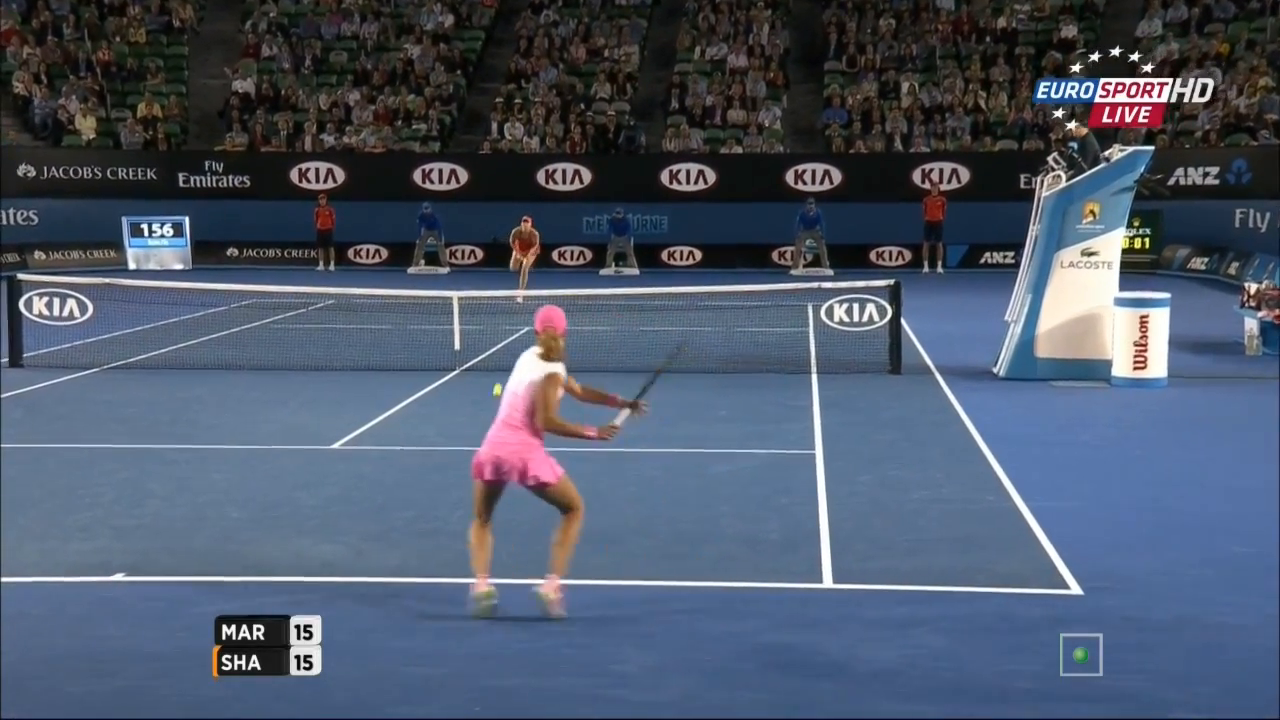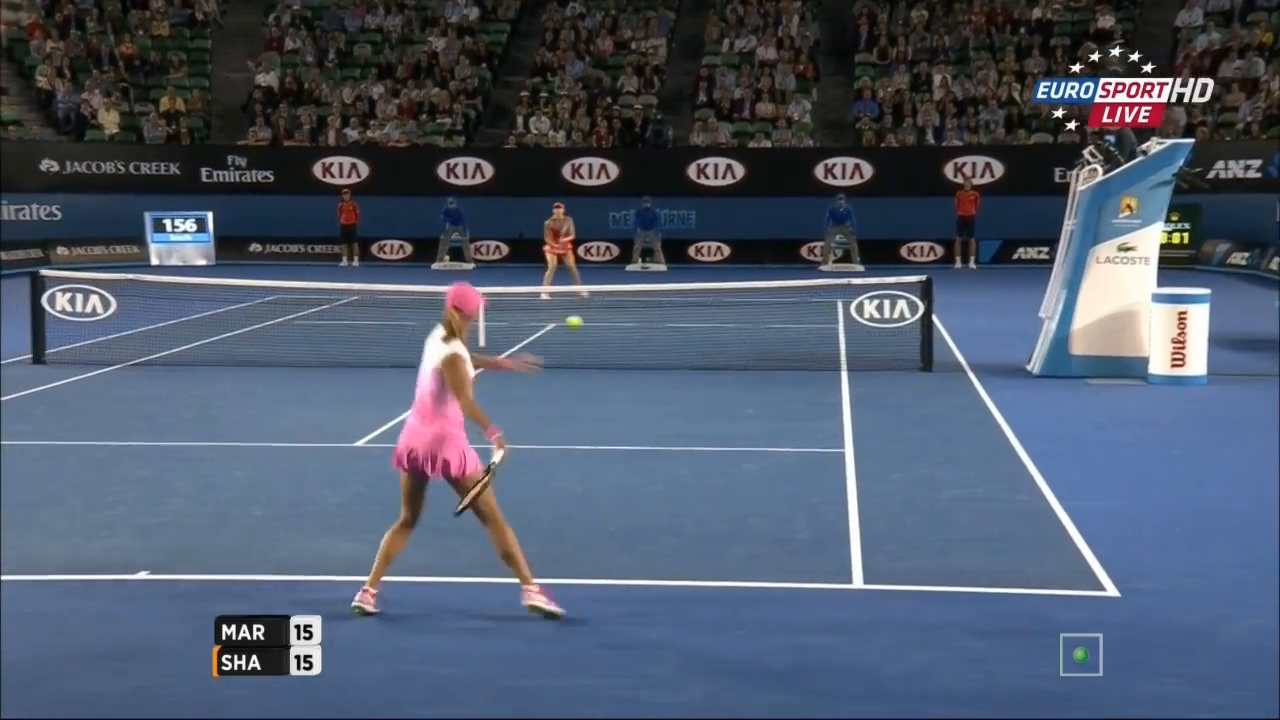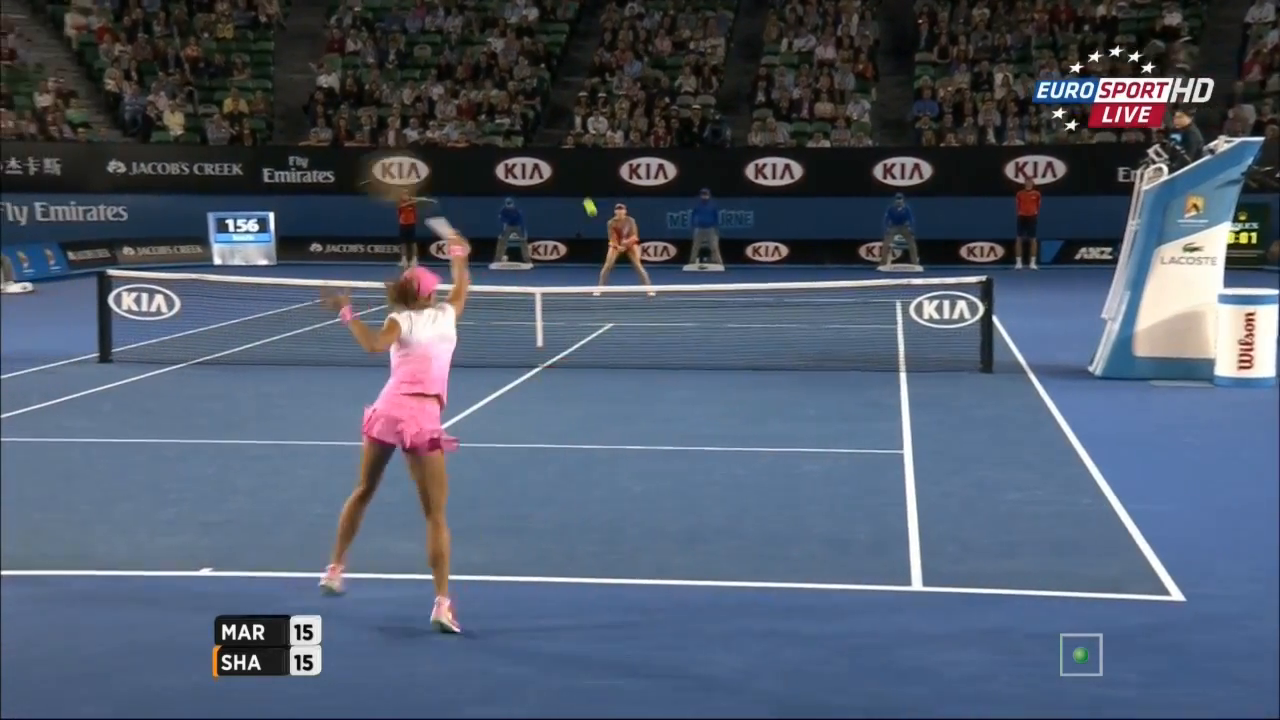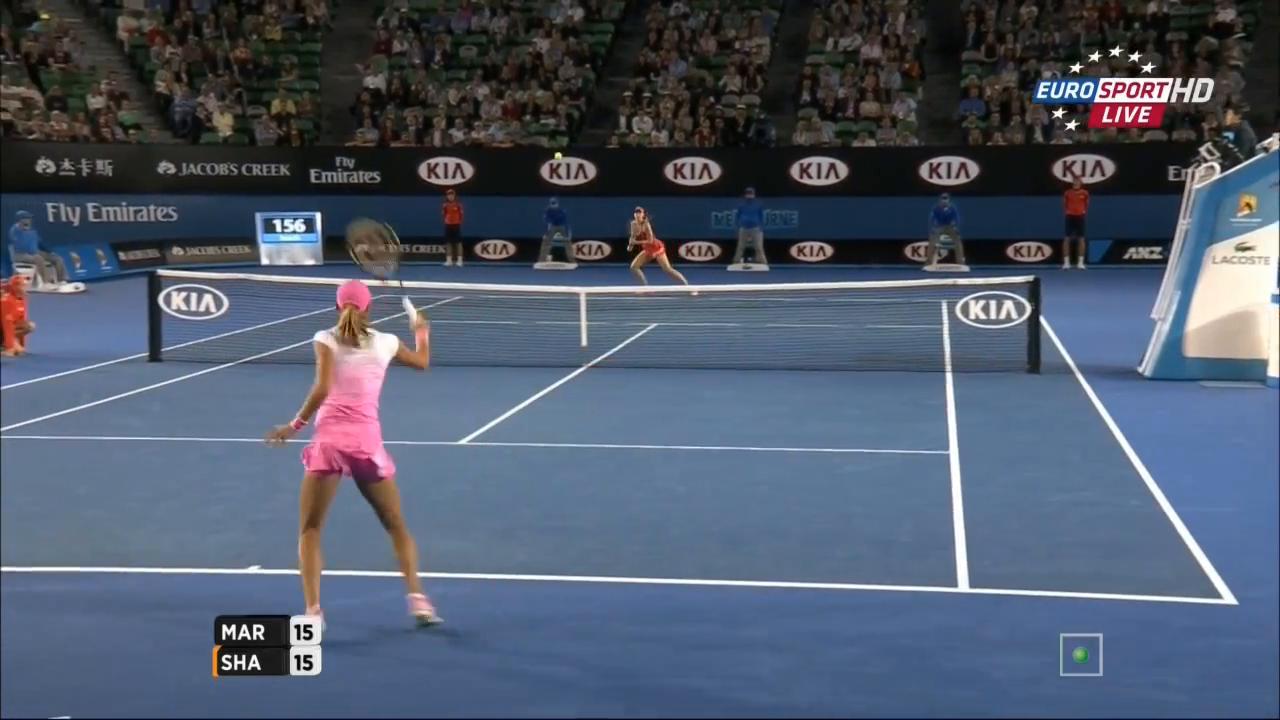
dt=0.3s
person 1, frame 1
left shoulder: (530, 356)
right shoulder: (552, 369)
left elbow: (578, 391)
right elbow: (545, 421)
left wrist: (623, 402)
right wrist: (588, 433)
left hip: (493, 450)
right hip: (526, 454)
left knee: (481, 521)
right knee: (574, 511)
left ankle: (482, 583)
right ankle: (552, 584)
person 1, frame 2
left shoulder: (443, 335)
right shoulder: (454, 350)
right elbow: (464, 399)
left wrist: (506, 363)
right wrist: (492, 430)
left hip: (412, 439)
right hip: (444, 441)
left knee: (407, 521)
right knee: (493, 519)
left ankle: (369, 591)
right ankle: (531, 590)
person 1, frame 3
left shoulder: (400, 320)
right shoulder: (447, 313)
left elbow: (373, 346)
right elbow: (462, 287)
left wrist: (348, 315)
right wrist: (458, 255)
left hip: (389, 412)
right hip: (423, 420)
left knee: (363, 493)
right knee: (436, 517)
left ankle: (335, 570)
right ankle: (442, 604)
person 1, frame 4
left shoulder: (325, 341)
right shoulder: (387, 343)
left elbow: (322, 391)
right elbow: (421, 362)
left wrist: (294, 425)
right wrist: (422, 333)
left hip: (328, 442)
right hip: (367, 444)
left knee: (310, 530)
right knee: (396, 527)
left ankle: (313, 610)
right ankle: (418, 598)
